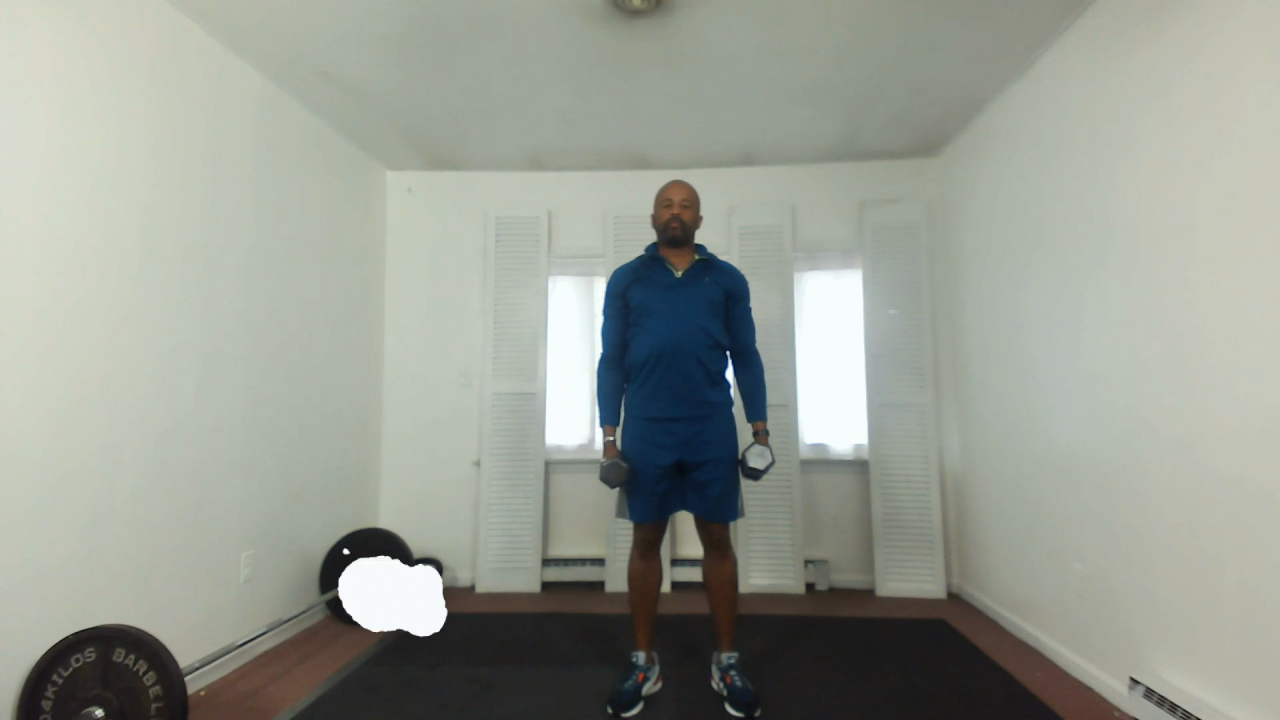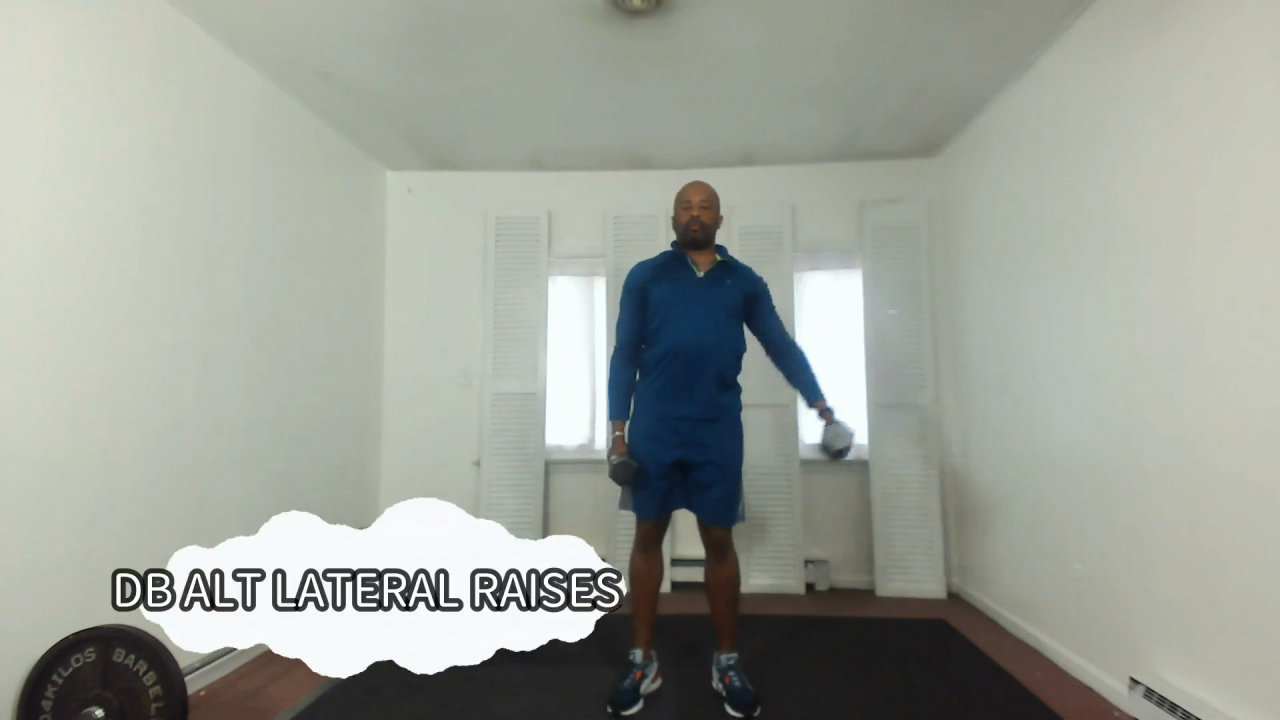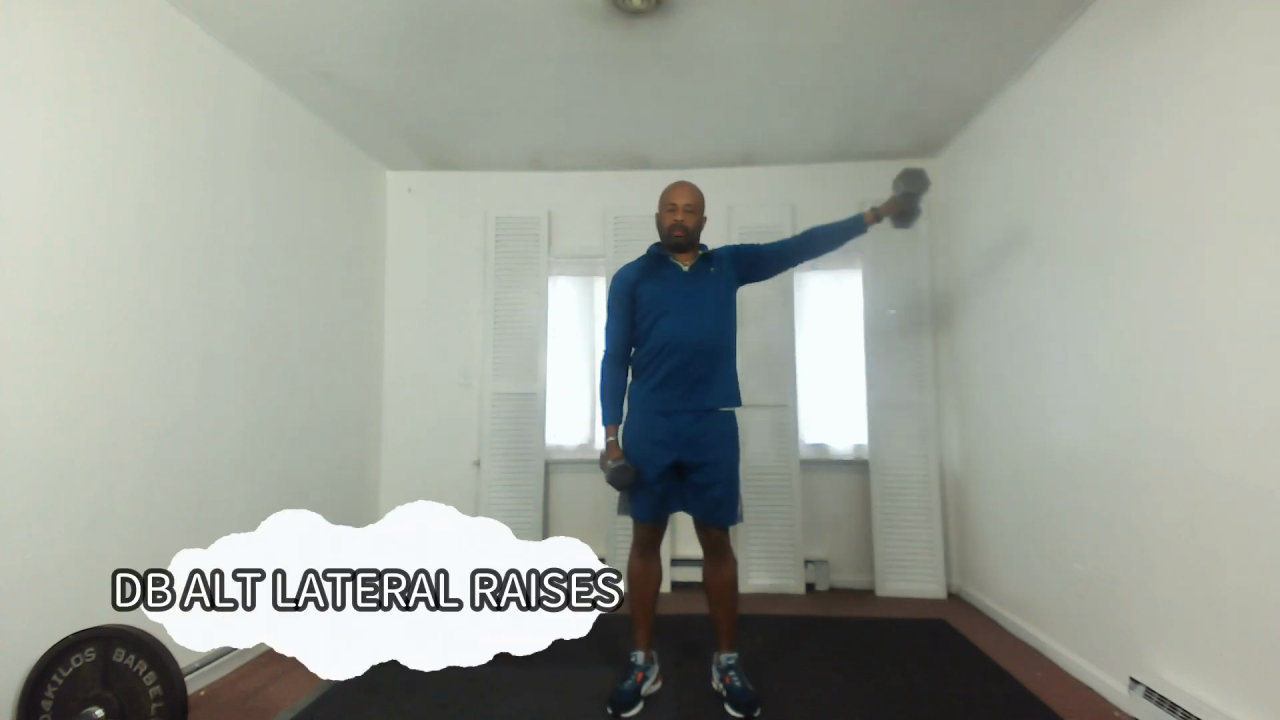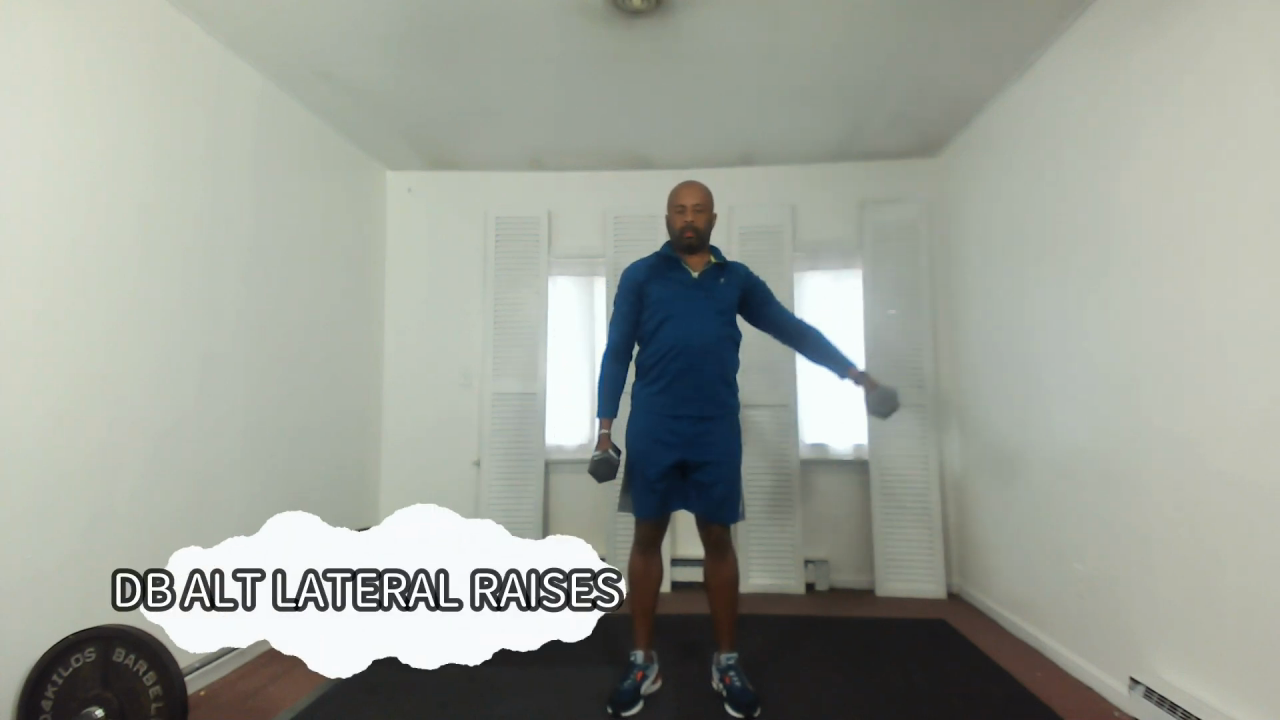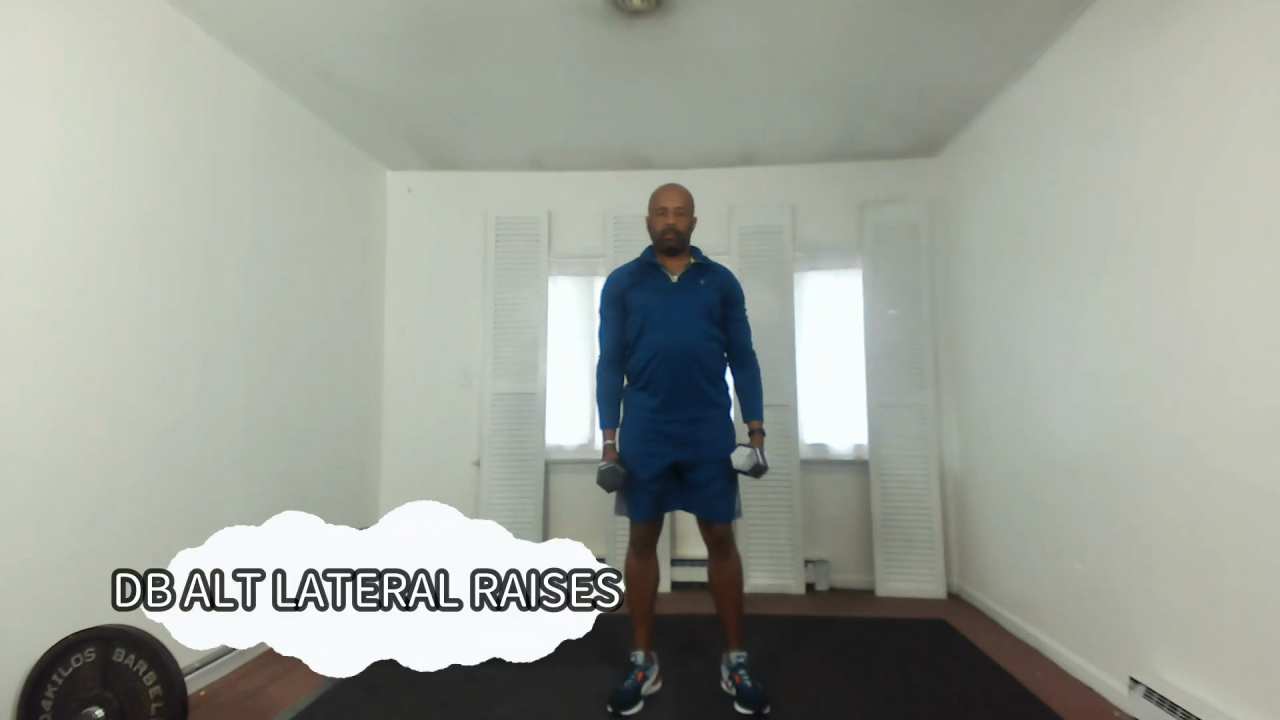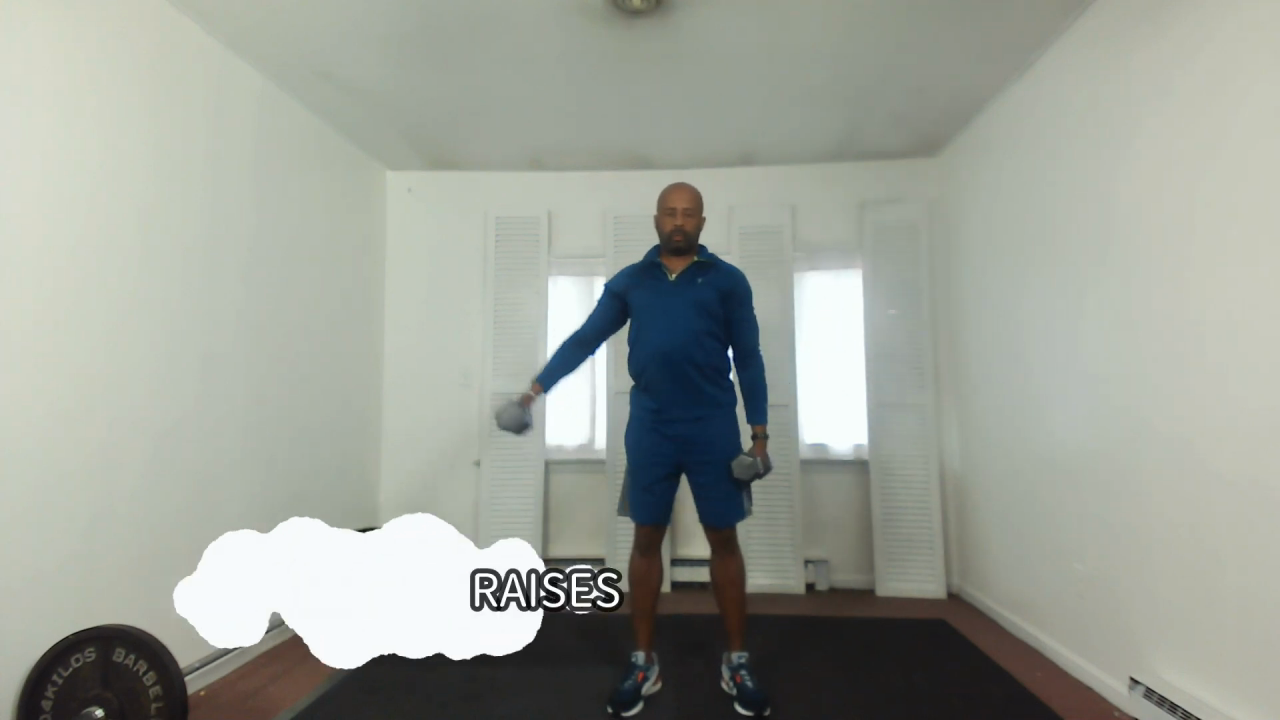
dt=0.7s
person 1, frame 1
left shoulder: (727, 279)
right shoulder: (625, 280)
left elbow: (746, 356)
right elbow: (611, 360)
left wrist: (759, 426)
right wrist: (609, 433)
left hip: (712, 429)
right hip: (646, 430)
left knee: (716, 540)
right knee: (646, 541)
left ankle: (726, 663)
right ankle: (643, 663)
person 1, frame 2
left shoulder: (744, 281)
right shoulder: (645, 276)
left elbow: (781, 345)
right elbow: (624, 354)
left wrist: (818, 404)
right wrist: (618, 427)
left hip: (718, 430)
right hip: (654, 429)
left knee: (719, 541)
right knee: (648, 536)
left ankle: (727, 663)
right ankle: (642, 661)
person 1, frame 3
left shoulder: (729, 264)
right shoulder: (631, 278)
left elbow: (799, 246)
right elbow: (615, 358)
left wrist: (872, 216)
right wrist: (611, 434)
left hip: (712, 426)
right hip: (649, 428)
left knee: (717, 541)
right knee: (646, 540)
left ankle: (727, 663)
right ankle: (643, 663)
person 1, frame 4
left shoulder: (735, 278)
right shoulder: (640, 276)
left elbow: (790, 328)
right elbow: (617, 352)
left wrist: (850, 370)
right wrist: (604, 425)
left hip: (717, 430)
right hip: (652, 428)
left knee: (718, 540)
right knee: (647, 537)
left ankle: (727, 663)
right ankle: (642, 662)
person 1, frame 5
left shoulder: (722, 282)
right shoulder: (622, 283)
left elbow: (742, 357)
right elbow: (610, 362)
left wrist: (755, 426)
right wrist: (610, 434)
left hip: (710, 430)
right hip: (644, 431)
left knee: (720, 539)
right knee: (642, 539)
left ankle: (735, 662)
right ankle: (643, 662)
person 1, frame 6
left shoulder: (728, 280)
right shoulder: (630, 281)
left elbow: (748, 357)
right elbow: (587, 337)
left wrist: (759, 430)
right wrist: (538, 386)
left hip: (714, 428)
right hip: (650, 428)
left knee: (723, 538)
right knee: (646, 539)
left ankle: (737, 663)
right ankle: (643, 663)
